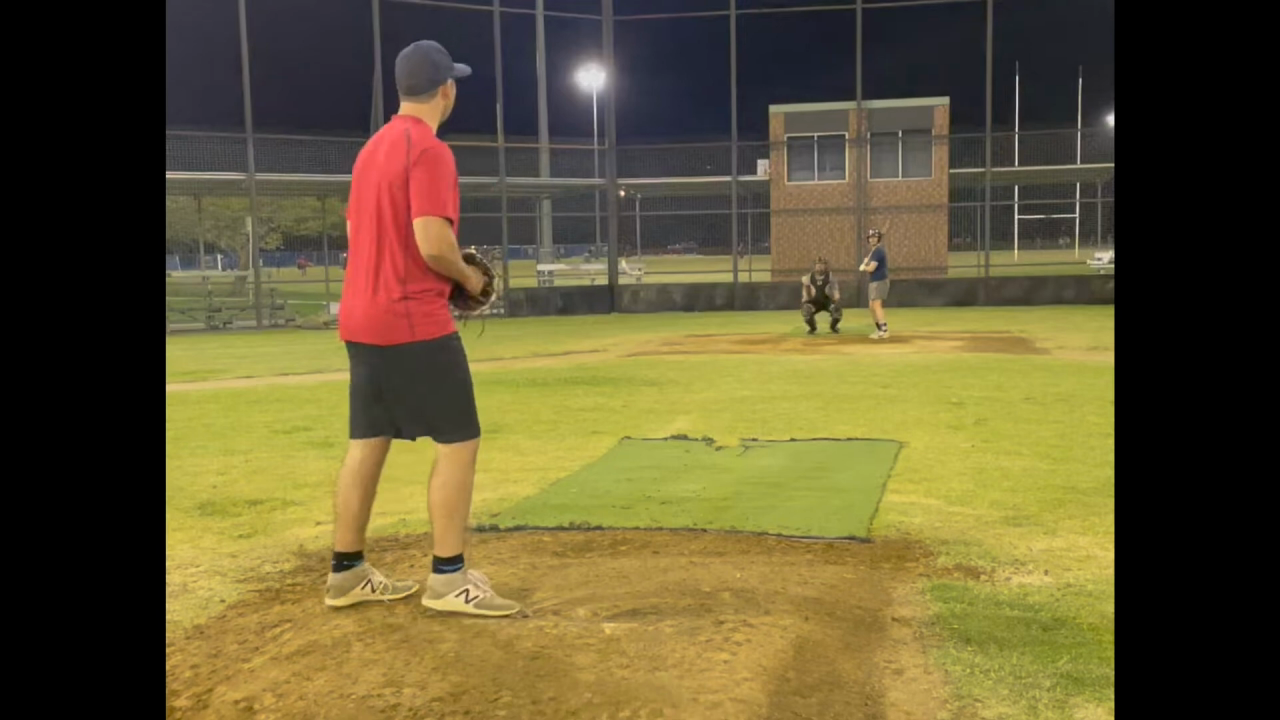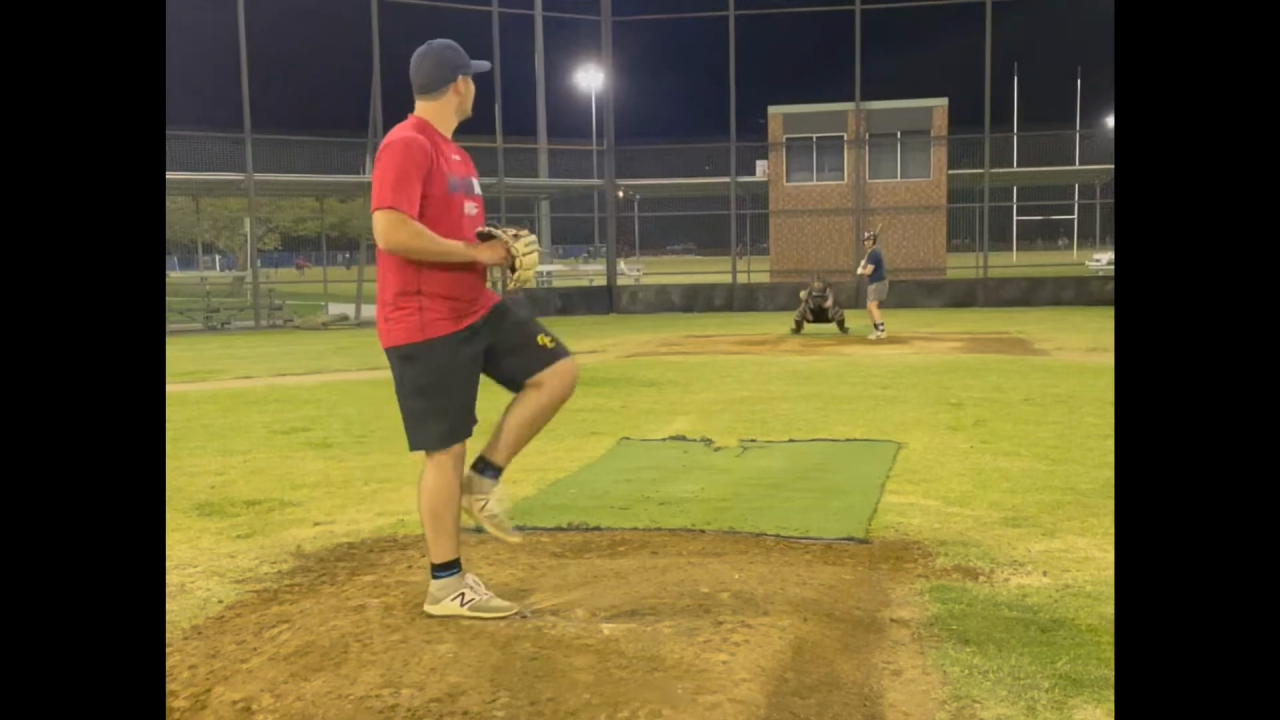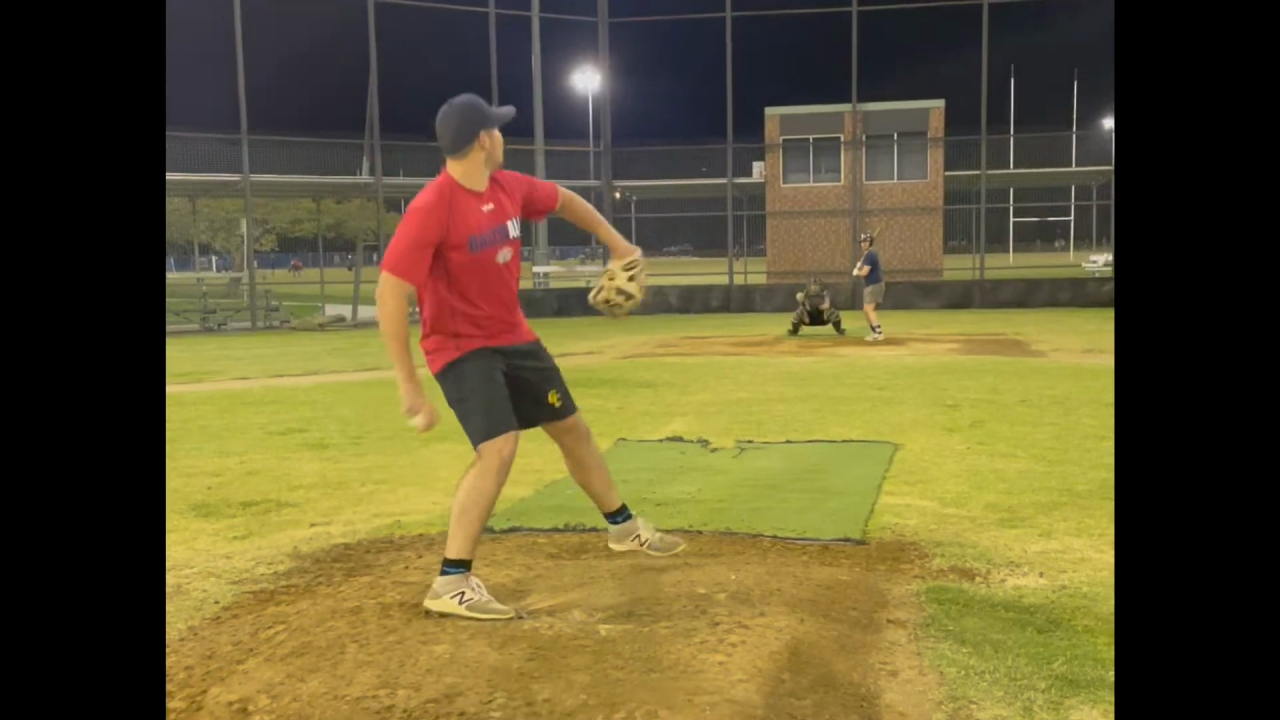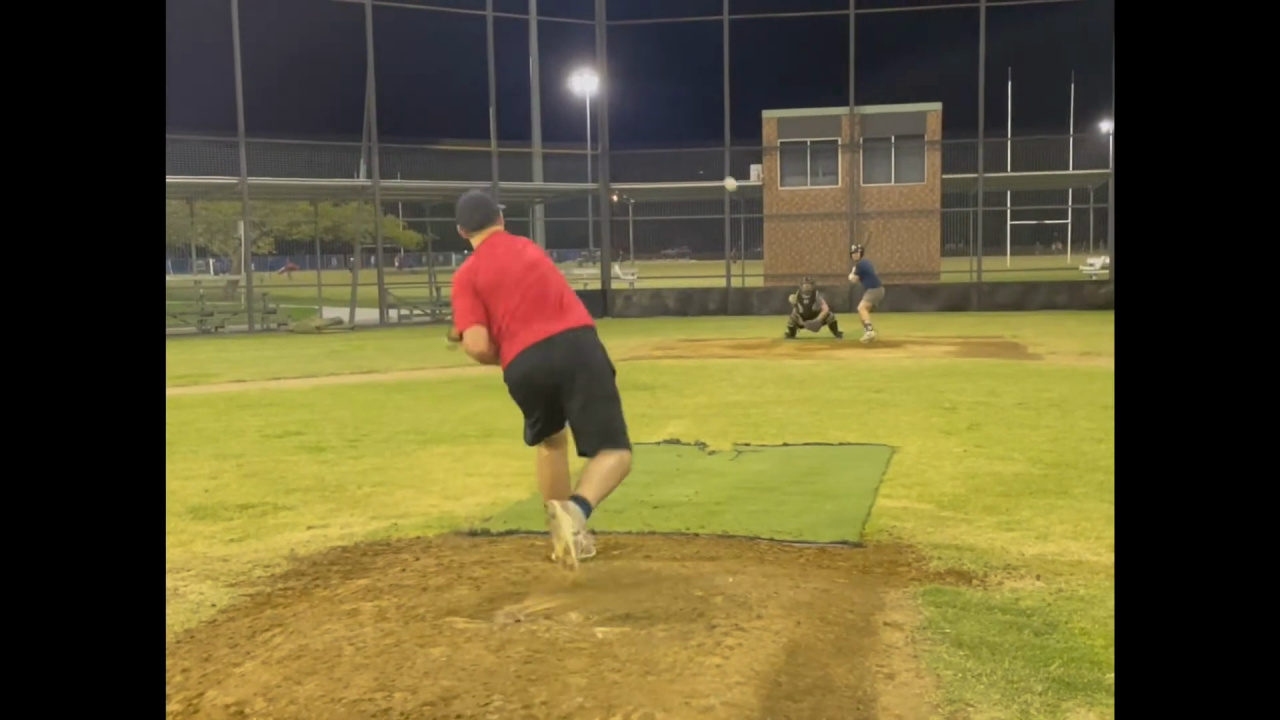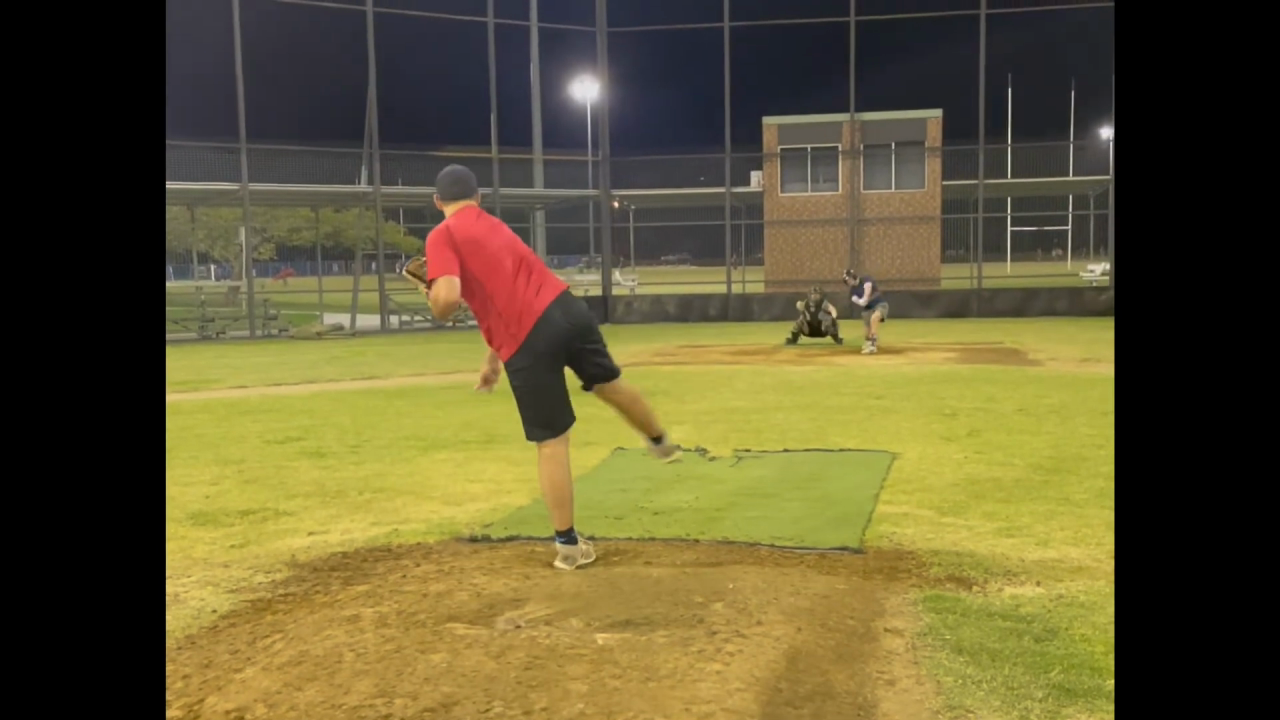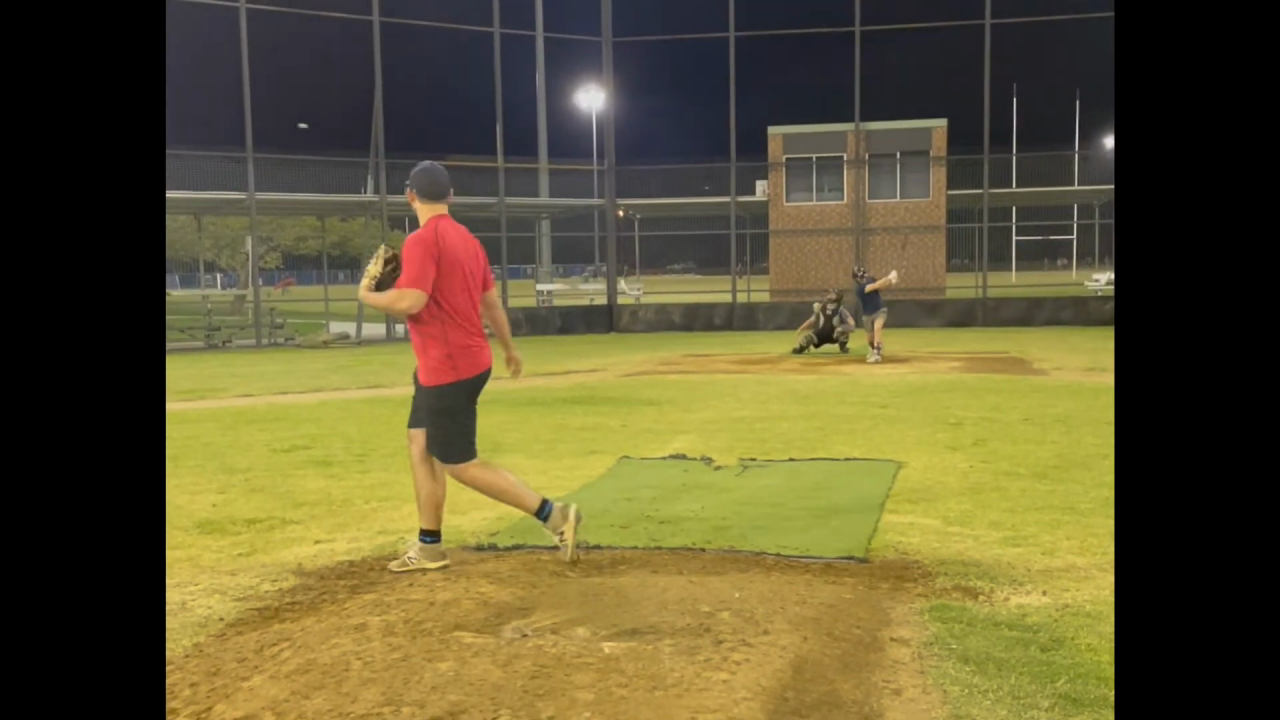
dt=0.5s
person 1, frame 1
left shoulder: (375, 147)
right shoulder: (430, 151)
right elbow: (434, 244)
right wrist: (468, 277)
left hip: (365, 319)
right hip: (414, 321)
left knee: (367, 443)
right knee: (458, 442)
left ankle: (346, 573)
right ankle: (448, 578)
person 1, frame 2
left shoulder: (456, 155)
right shoulder: (406, 145)
right elbow: (391, 234)
left wrist: (504, 249)
right wrist: (476, 253)
left hip: (477, 309)
right hip: (425, 321)
left knee: (560, 372)
right knee: (444, 451)
left ankle: (483, 476)
right ankle: (445, 585)
person 1, frame 3
left shoulder: (511, 188)
right shoulder: (429, 209)
left elbow: (566, 200)
right elbow: (390, 295)
left wrist: (617, 245)
right wrist: (408, 385)
left hip: (514, 338)
right hip: (461, 348)
left knee: (571, 429)
right knee: (498, 447)
left ankle: (624, 527)
right ankle: (451, 583)
person 1, frame 4
left shoulder: (467, 274)
right shoulder: (528, 248)
left elbow: (476, 347)
left wrist: (503, 355)
left hip: (526, 365)
right hip: (577, 348)
left knee: (550, 443)
right knee: (611, 457)
left ankle: (572, 537)
right ankle: (575, 509)
person 1, frame 5
left shoulder: (443, 235)
right shoulder: (496, 225)
left elbow: (446, 297)
left wrist: (439, 311)
right wrist: (493, 360)
left hip: (527, 342)
right hip: (566, 311)
left knee: (551, 444)
right knee: (607, 381)
left ankle: (569, 544)
right ankle: (661, 442)
person 1, frame 6
left shoulder: (422, 242)
right shoulder: (467, 240)
left elbow: (411, 303)
right elbow: (492, 302)
left wrist: (370, 296)
right wrist: (509, 348)
left hip: (448, 370)
right hip: (462, 364)
left knee: (463, 465)
right knee: (420, 445)
left ankle: (554, 513)
right ankle: (429, 546)
